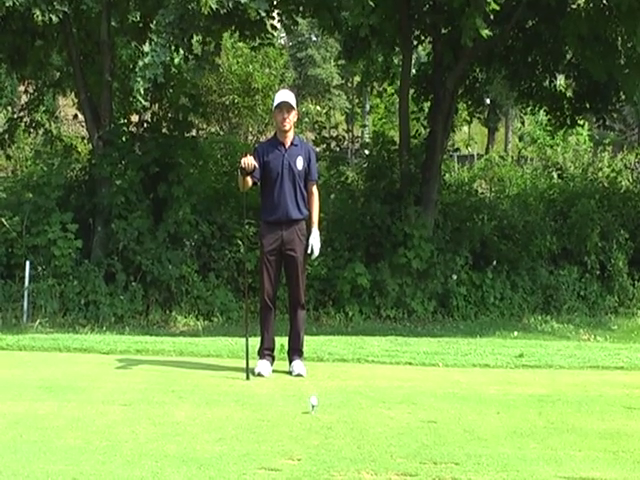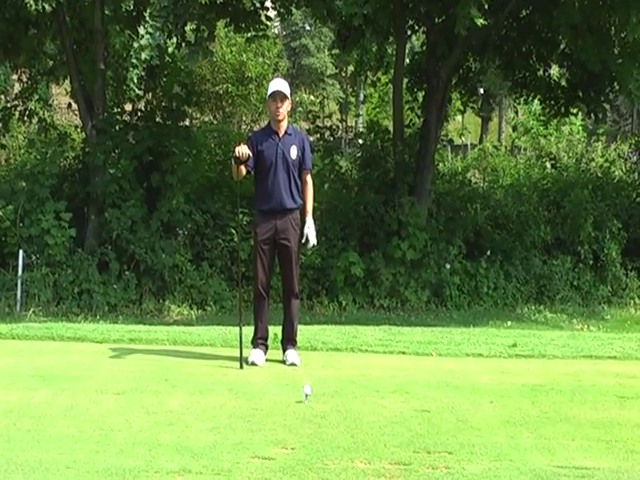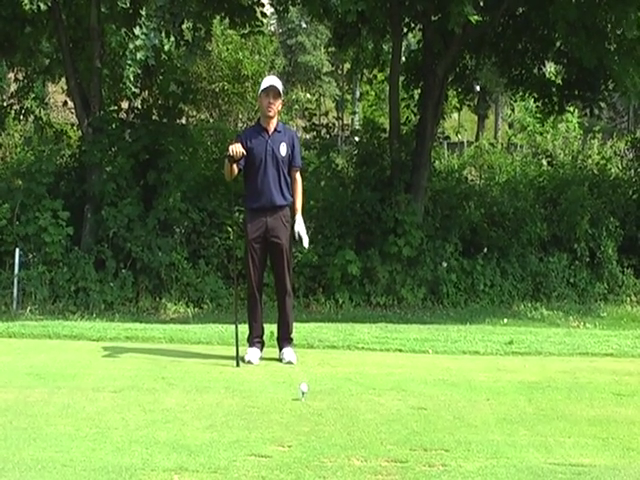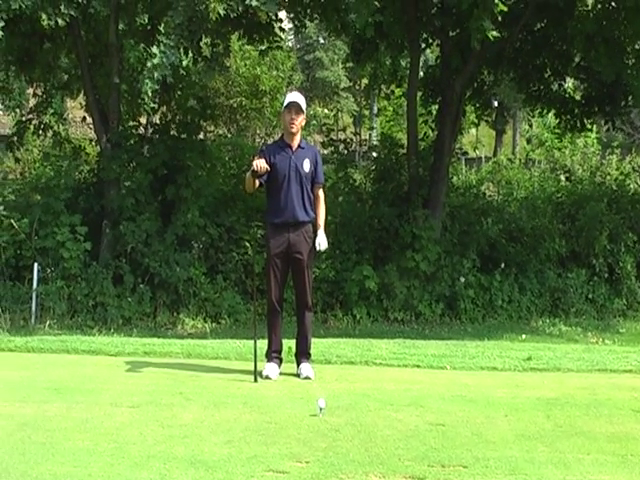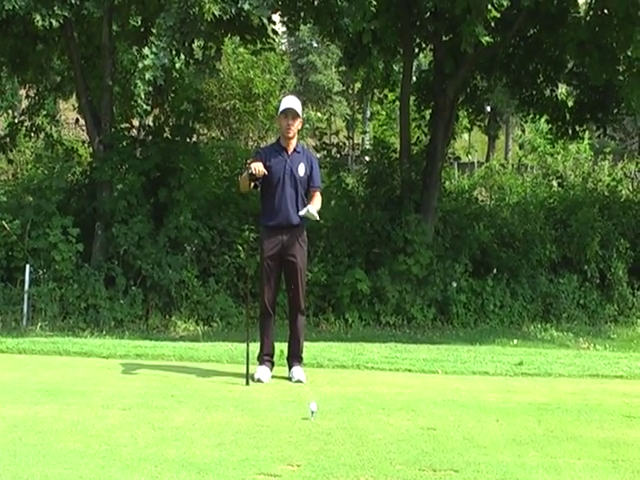
dt=1s
person 1, frame 1
left shoulder: (306, 150)
right shoulder: (263, 150)
left elbow: (313, 191)
right elbow: (246, 186)
left wrist: (315, 229)
right wrist: (244, 171)
left hip: (297, 229)
right hip: (269, 229)
left knee: (297, 296)
right knee: (267, 295)
left ankle: (296, 356)
right ankle: (266, 355)
person 1, frame 2
left shoulder: (300, 139)
right shoulder: (256, 139)
left elbow: (306, 180)
right elbow: (239, 176)
left wrist: (309, 218)
right wrist: (238, 160)
left hip: (290, 218)
right hip: (263, 218)
left knee: (291, 285)
right knee: (261, 284)
left ankle: (290, 345)
right ankle: (259, 344)
person 1, frame 3
left shoulder: (290, 136)
right shoulder: (246, 136)
left elbow: (296, 177)
right elbow: (230, 176)
left wrist: (298, 215)
right wrist: (231, 158)
left hip: (281, 215)
right hip: (254, 216)
left knee: (284, 282)
right knee: (254, 283)
left ankle: (286, 343)
right ankle: (255, 343)
person 1, frame 4
left shoulder: (312, 154)
right shoulder: (269, 152)
left elbow: (318, 194)
right elbow: (250, 188)
left wrist: (321, 230)
right wrist: (253, 172)
left hip: (303, 232)
right hip: (276, 232)
left knee: (304, 298)
right knee: (274, 298)
left ankle: (304, 359)
right ankle: (273, 358)
person 1, frame 5
left shoulder: (308, 158)
right shoulder: (264, 154)
left elbow: (315, 194)
right elbow: (244, 188)
left wrist: (313, 209)
right wrist: (249, 172)
left hip: (296, 235)
right hip: (270, 234)
left knee: (297, 301)
right knee: (267, 300)
left ankle: (296, 362)
right ankle: (265, 361)
